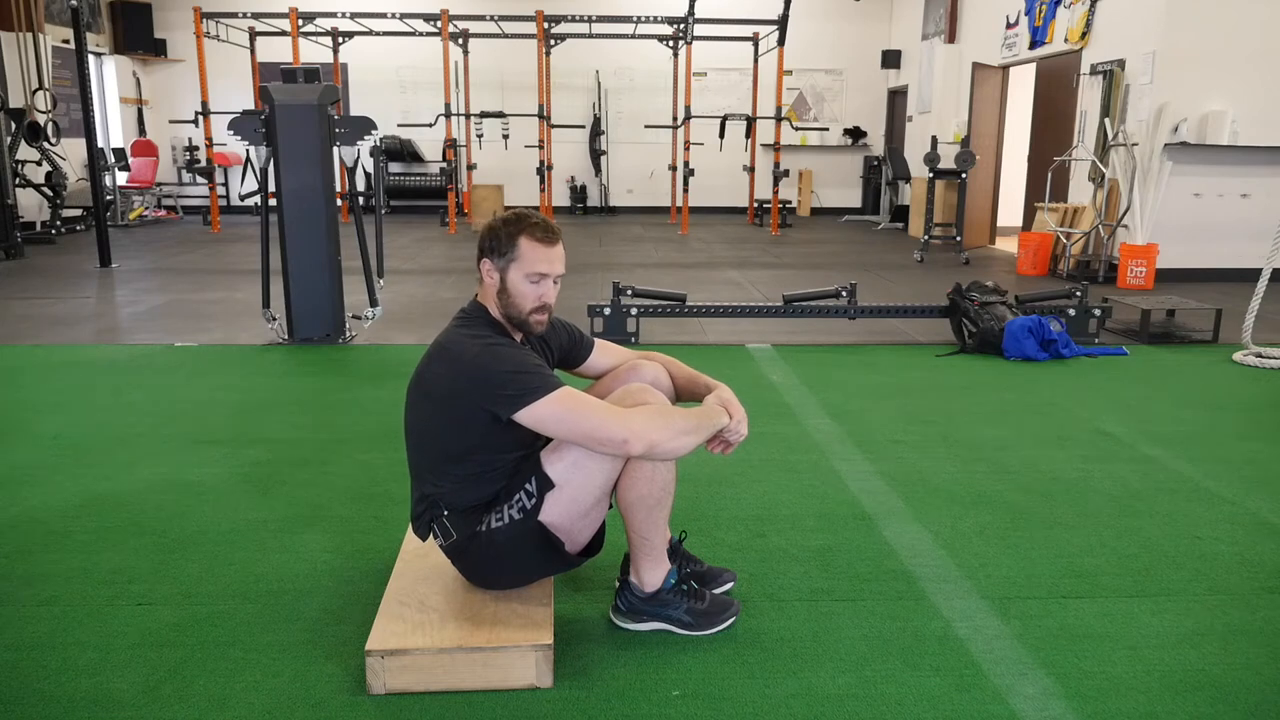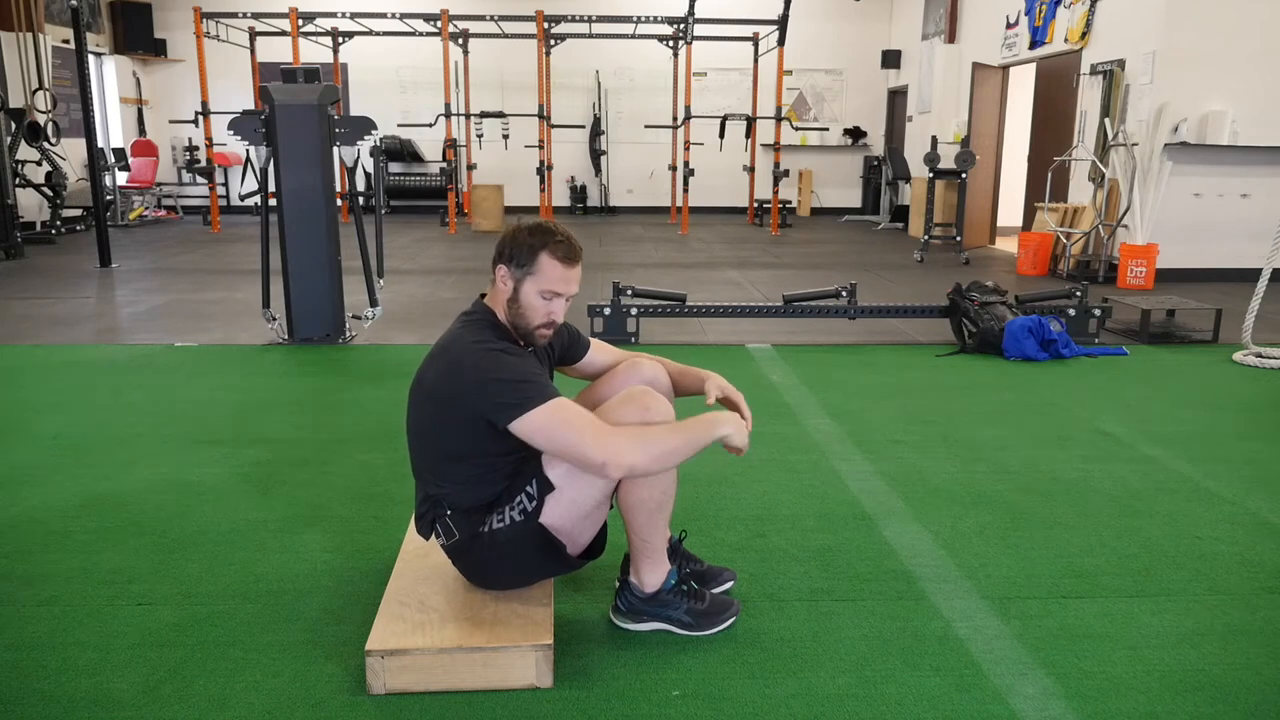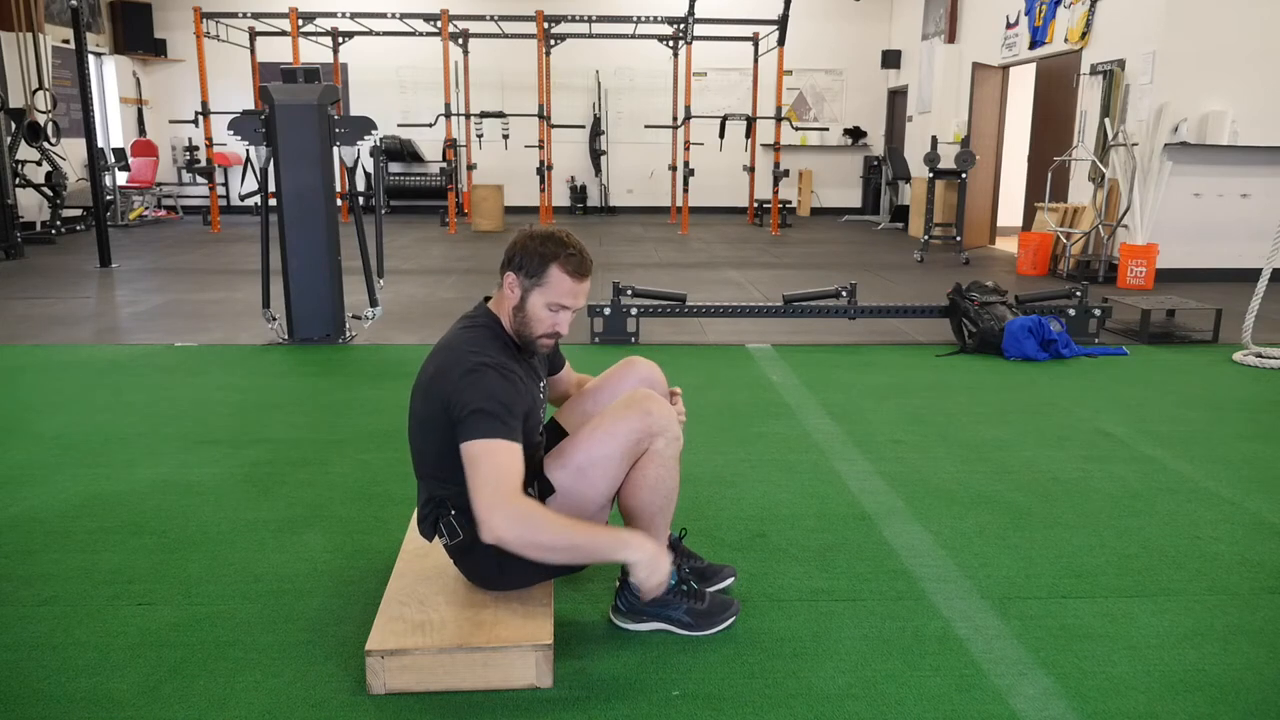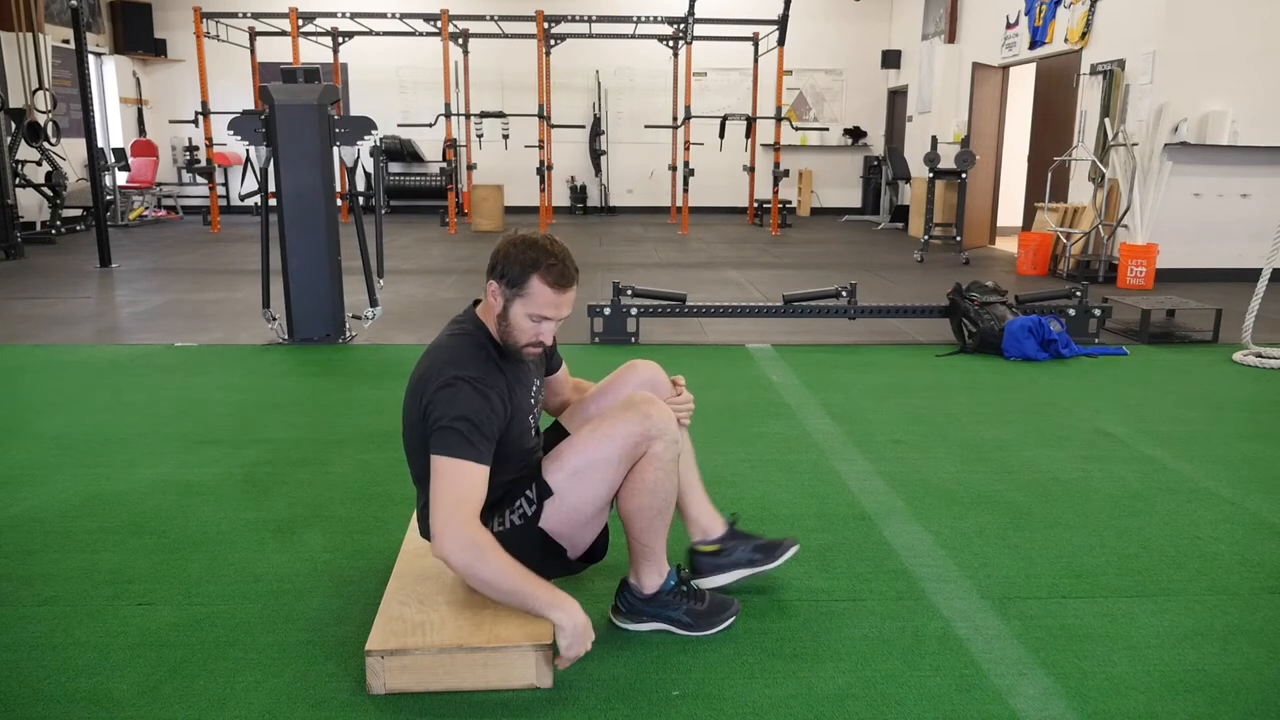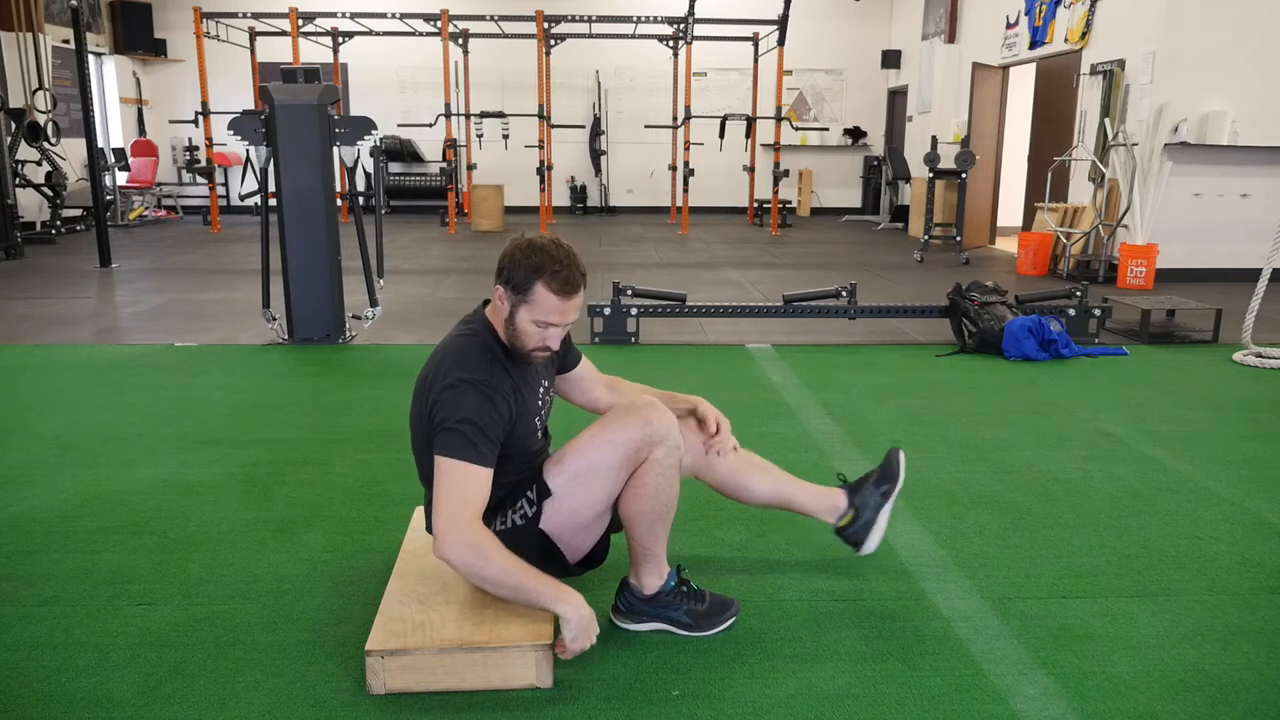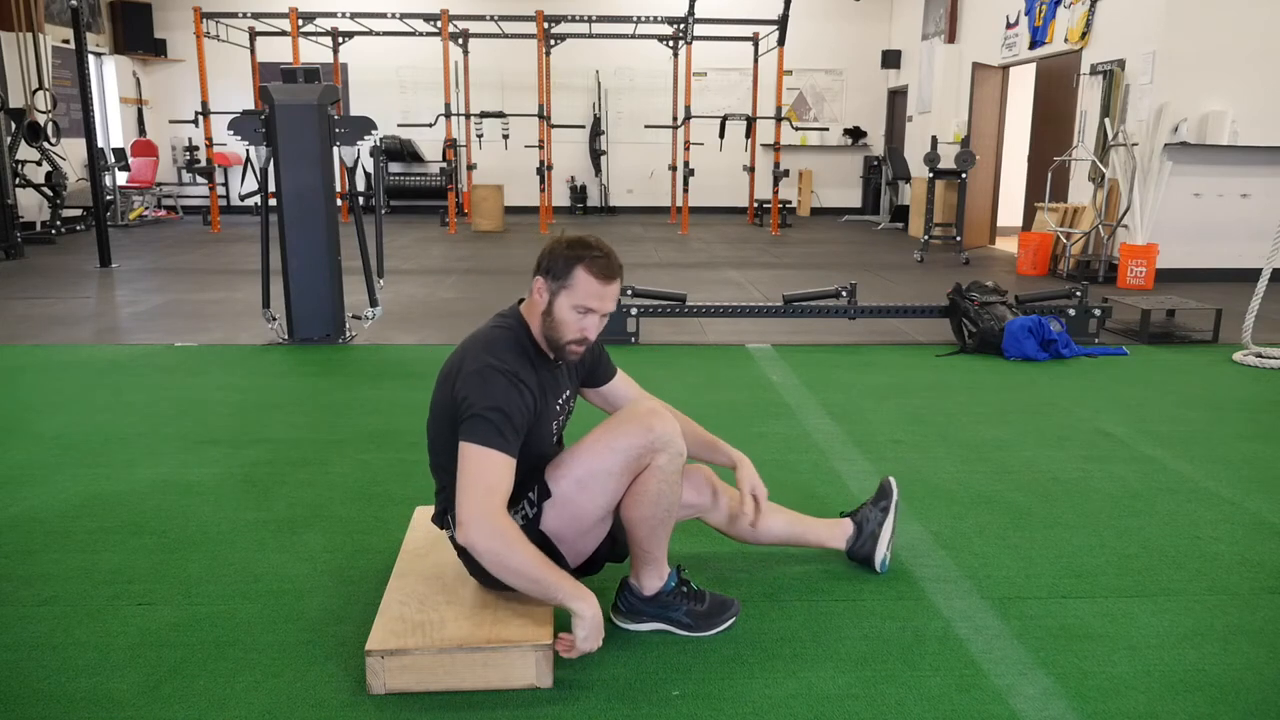
dt=0.3s
person 1, frame 1
left shoulder: (533, 324)
right shoulder: (480, 358)
left elbow: (640, 360)
right elbow: (628, 437)
left wrist: (714, 389)
right wrist: (716, 416)
left hip: (514, 486)
right hip: (486, 538)
left knee: (647, 378)
right knee: (643, 412)
left ankle: (660, 552)
right ankle: (650, 591)
person 1, frame 2
left shoulder: (532, 324)
right shoulder: (483, 360)
left elbow: (623, 361)
right elbow: (613, 457)
left wrist: (700, 378)
right wrist: (716, 425)
right hip: (488, 539)
left knee: (644, 376)
right knee: (647, 413)
left ankle: (658, 552)
right ankle: (650, 592)
person 1, frame 3
left shoulder: (526, 328)
right shoulder: (480, 372)
left elbow: (564, 387)
right elbow: (500, 522)
right wrist: (628, 545)
right hip: (491, 544)
left knee: (639, 375)
right knee: (649, 418)
left ankle: (658, 553)
right ankle: (649, 595)
person 1, frame 4
left shoulder: (517, 330)
right shoulder: (462, 383)
left elbow: (566, 393)
right elbow: (453, 539)
left wrist: (662, 396)
right wrist: (562, 611)
right hip: (504, 536)
left knee: (645, 377)
right knee: (648, 420)
left ankle: (712, 542)
right ankle: (650, 593)
person 1, frame 5
left shoulder: (539, 327)
right shoulder: (469, 385)
left elbow: (598, 390)
right elbow: (455, 540)
left wrist: (690, 405)
right wrist: (567, 603)
left hip: (537, 493)
right hip: (511, 540)
left knee: (693, 428)
right knee: (651, 423)
left ankle: (842, 512)
right ankle: (649, 593)
person 1, frame 6
left shoulder: (569, 338)
right shoulder: (496, 373)
left elbow: (647, 402)
right elbow: (478, 528)
left wrist: (735, 459)
right wrist: (581, 602)
left hip: (540, 506)
right hip: (504, 548)
left knee: (702, 489)
right knee: (653, 430)
left ankle: (850, 534)
right ankle: (650, 594)
